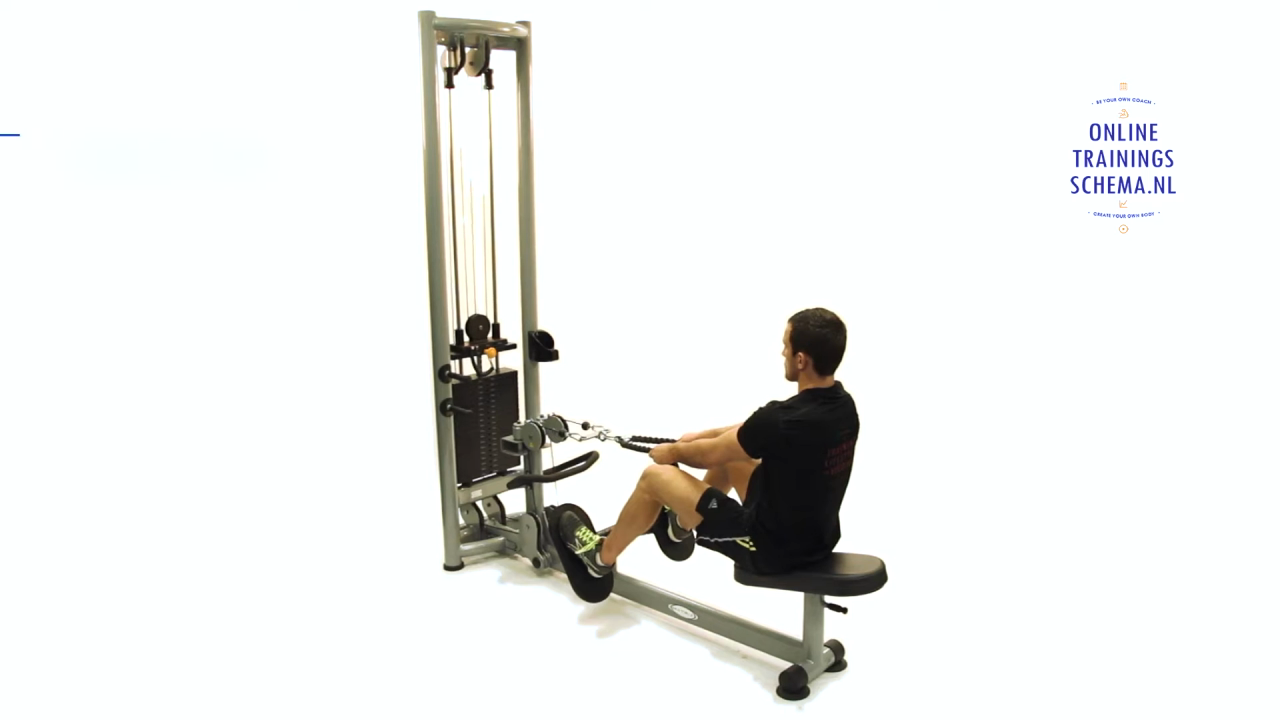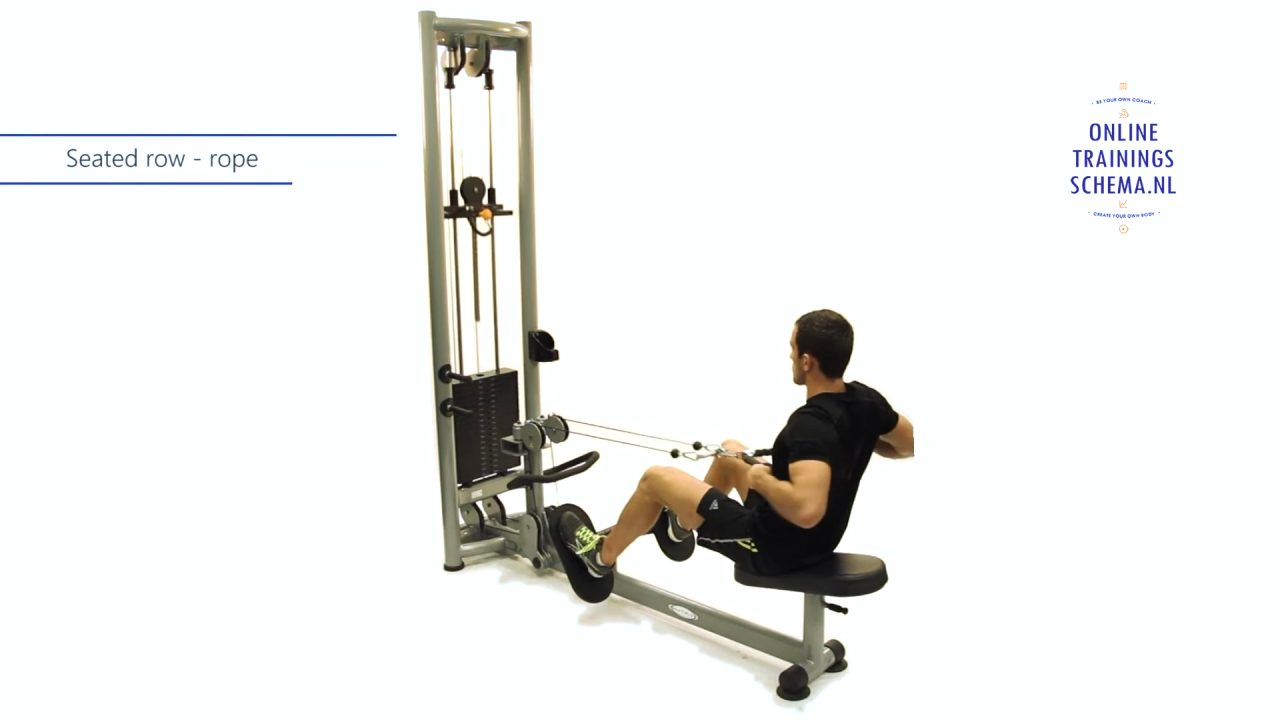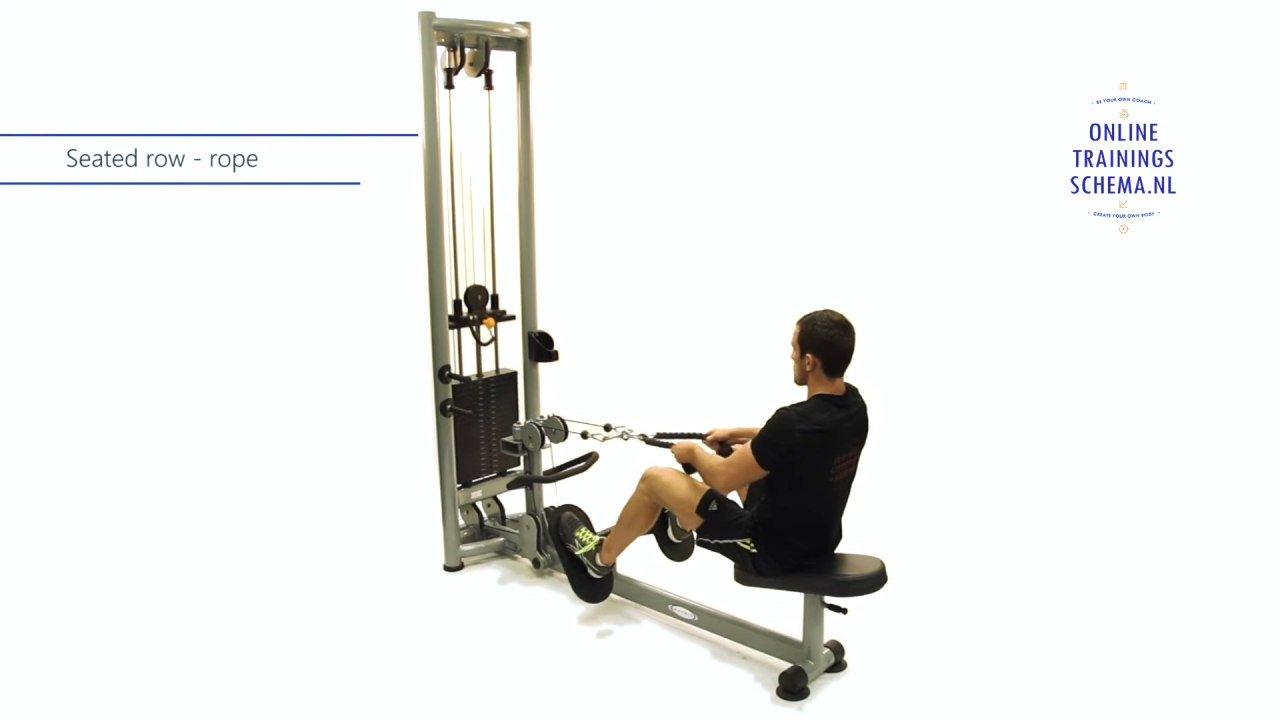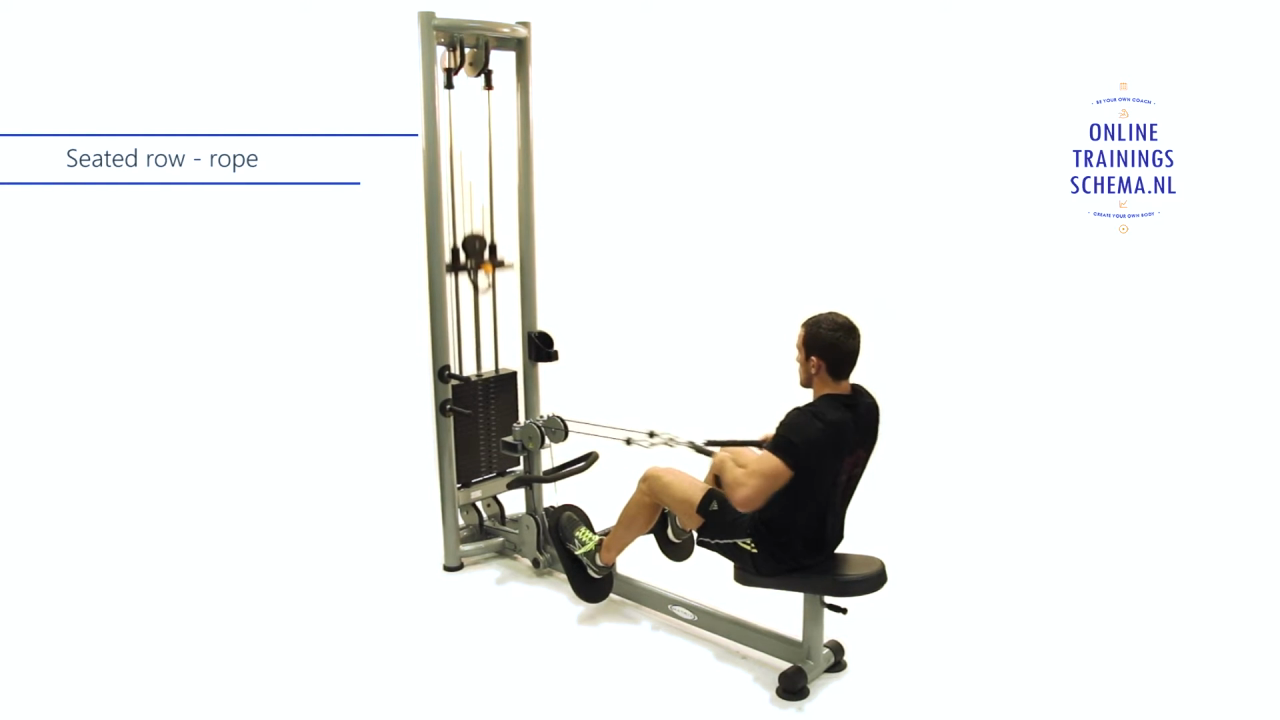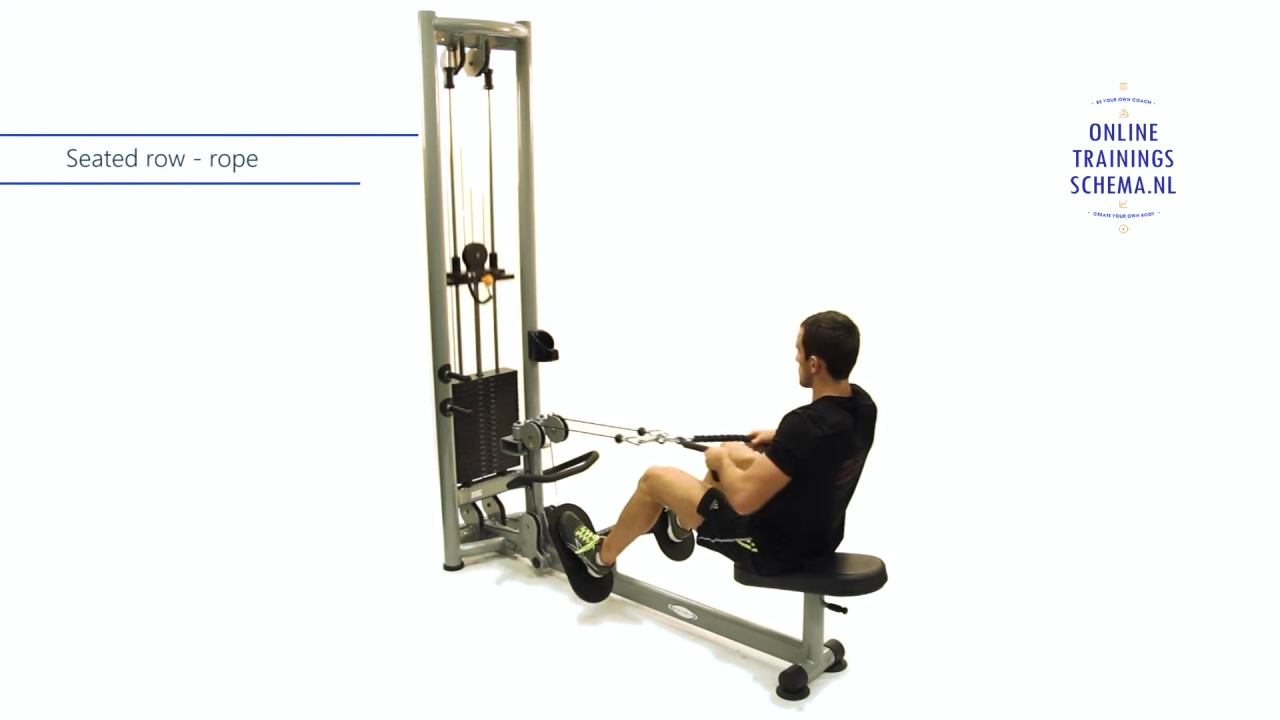
dt=1s
person 1, frame 1
left shoulder: (784, 419)
right shoulder: (842, 402)
left elbow: (709, 456)
left wrist: (673, 451)
right wrist: (702, 436)
left hip: (771, 546)
right hip: (817, 538)
left knee: (655, 477)
right knee: (730, 452)
left ankle: (602, 555)
right ankle: (683, 520)
person 1, frame 2
left shoulder: (811, 423)
right shoulder: (866, 401)
left elbow: (807, 509)
right elbow: (911, 445)
left wrist: (760, 479)
left hip: (772, 547)
right hip: (818, 540)
left knee: (655, 479)
right knee: (730, 450)
left ankle: (603, 555)
right ankle: (683, 521)
person 1, frame 3
left shoulder: (795, 421)
right shoulder: (853, 405)
left elbow: (724, 480)
left wrist: (693, 452)
right wrist: (741, 434)
left hip: (771, 548)
right hip: (817, 540)
left knee: (654, 479)
right knee: (732, 453)
left ankle: (602, 557)
right ankle: (682, 521)
person 1, frame 4
left shoulder: (808, 423)
right shoulder: (864, 404)
left elbow: (744, 497)
left wrist: (723, 467)
left hip: (772, 548)
right hip: (817, 538)
left knee: (654, 480)
right knee: (732, 454)
left ankle: (602, 556)
right ankle: (682, 521)
person 1, frame 5
left shoulder: (806, 425)
right shoulder: (862, 405)
left elbow: (742, 498)
left wrist: (720, 462)
right wrist: (779, 439)
left hip: (773, 547)
right hip: (818, 537)
left knee: (654, 479)
right knee: (730, 450)
left ankle: (602, 555)
right ankle: (681, 521)
